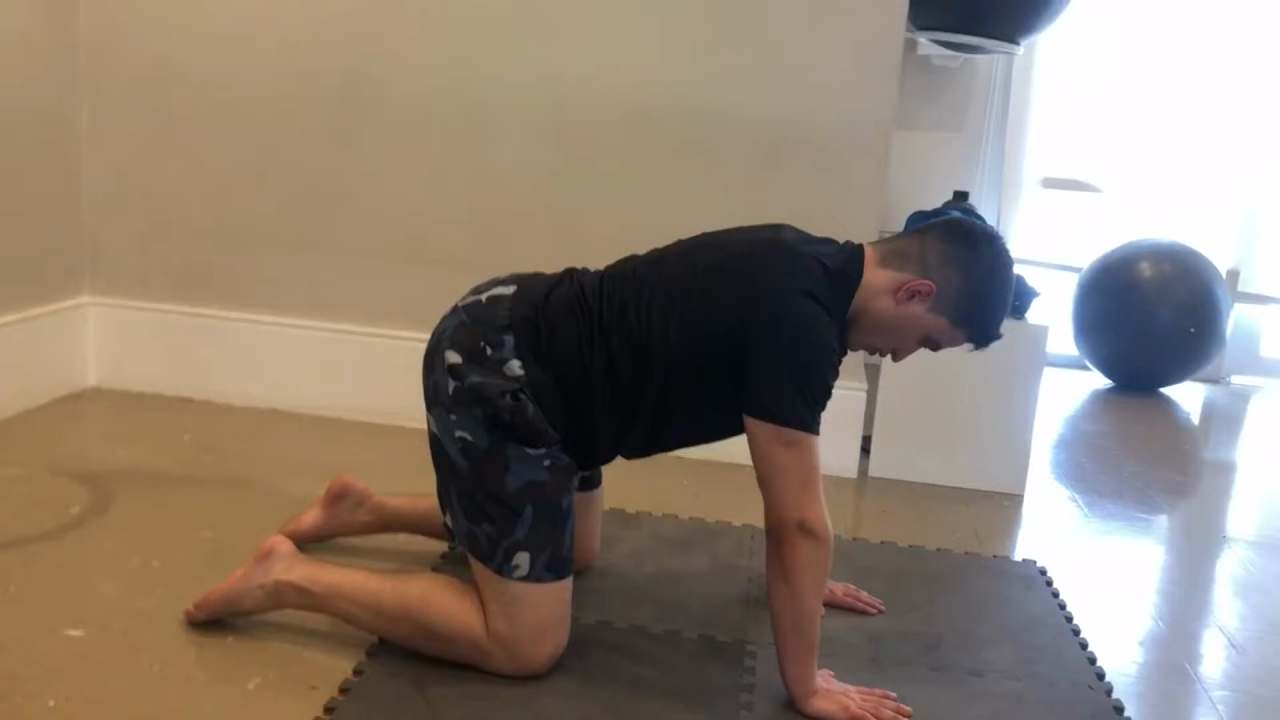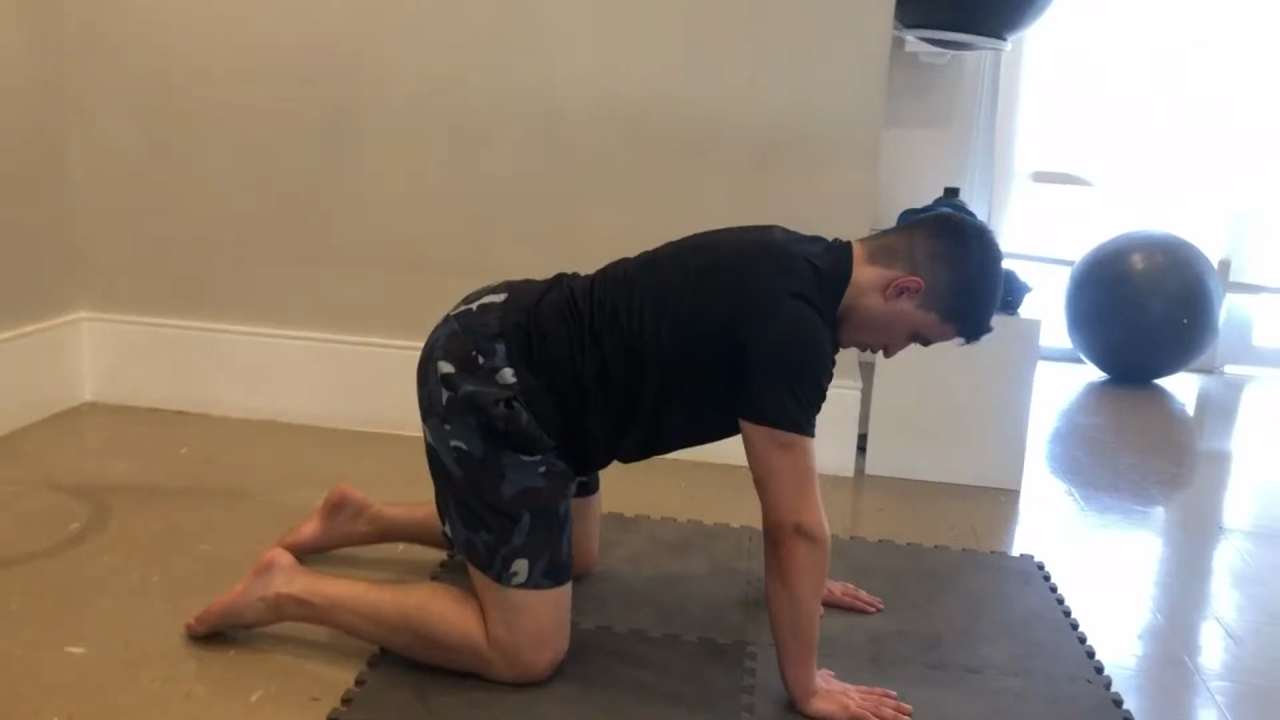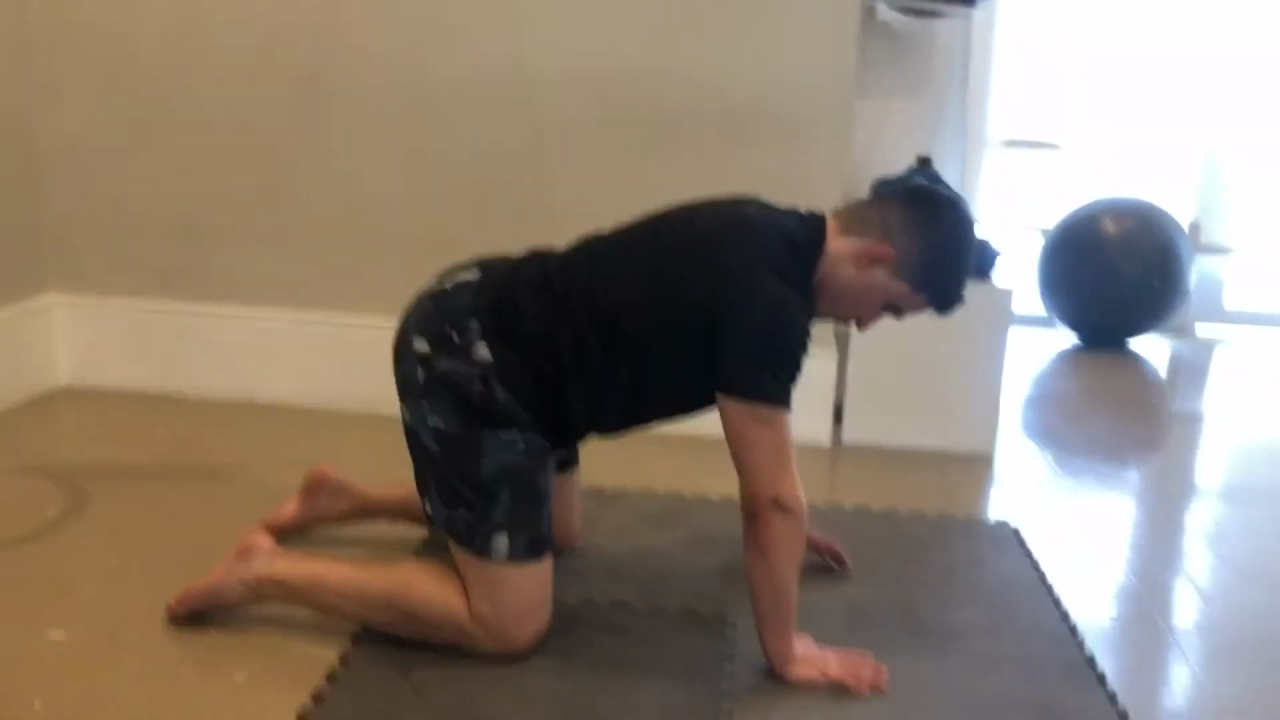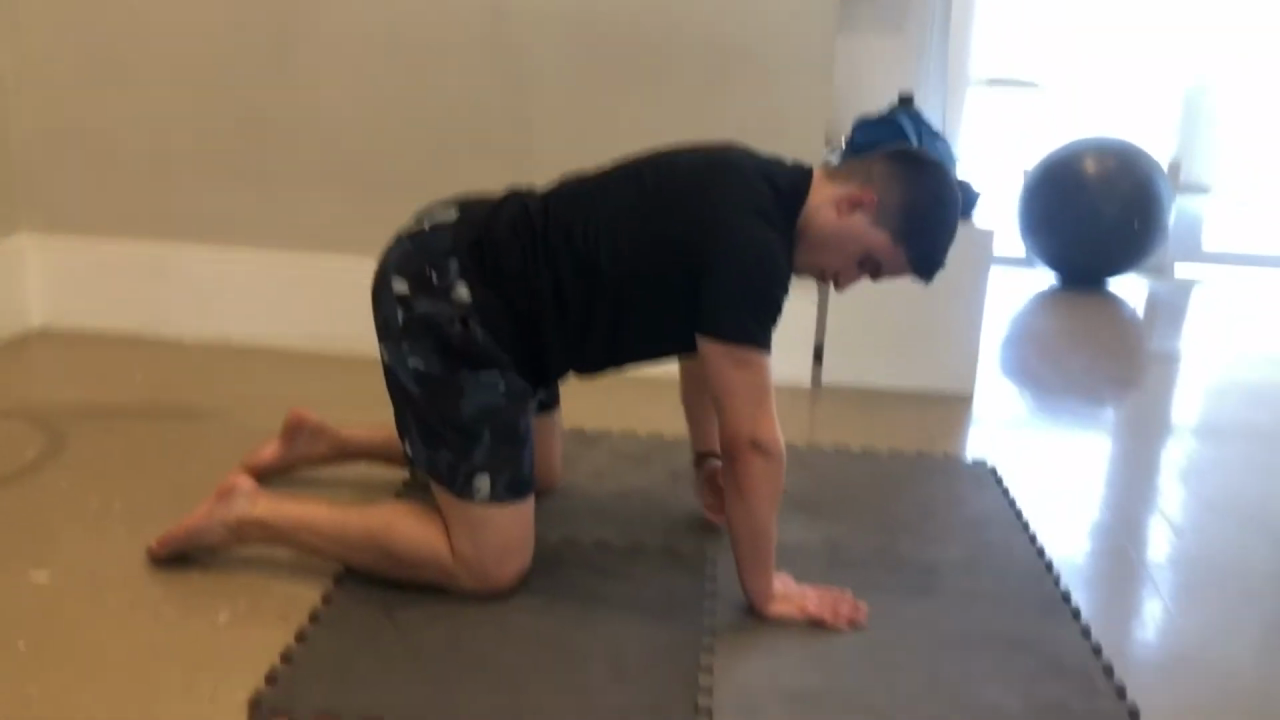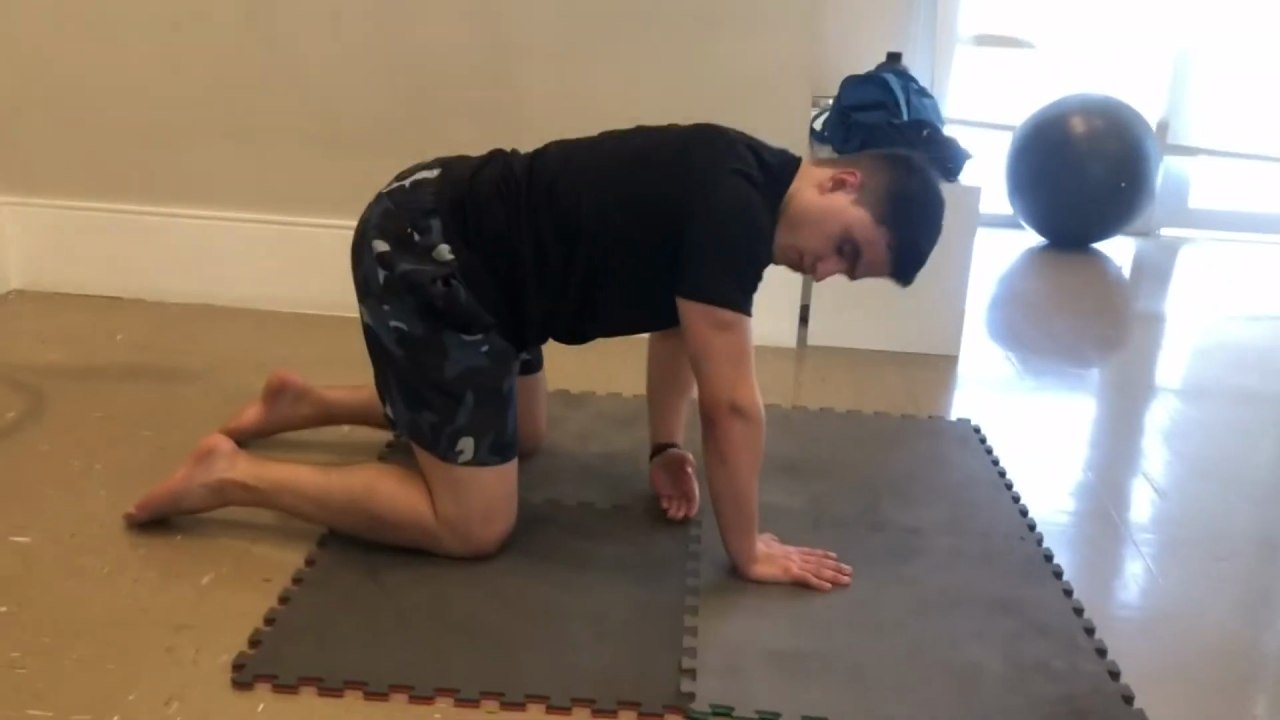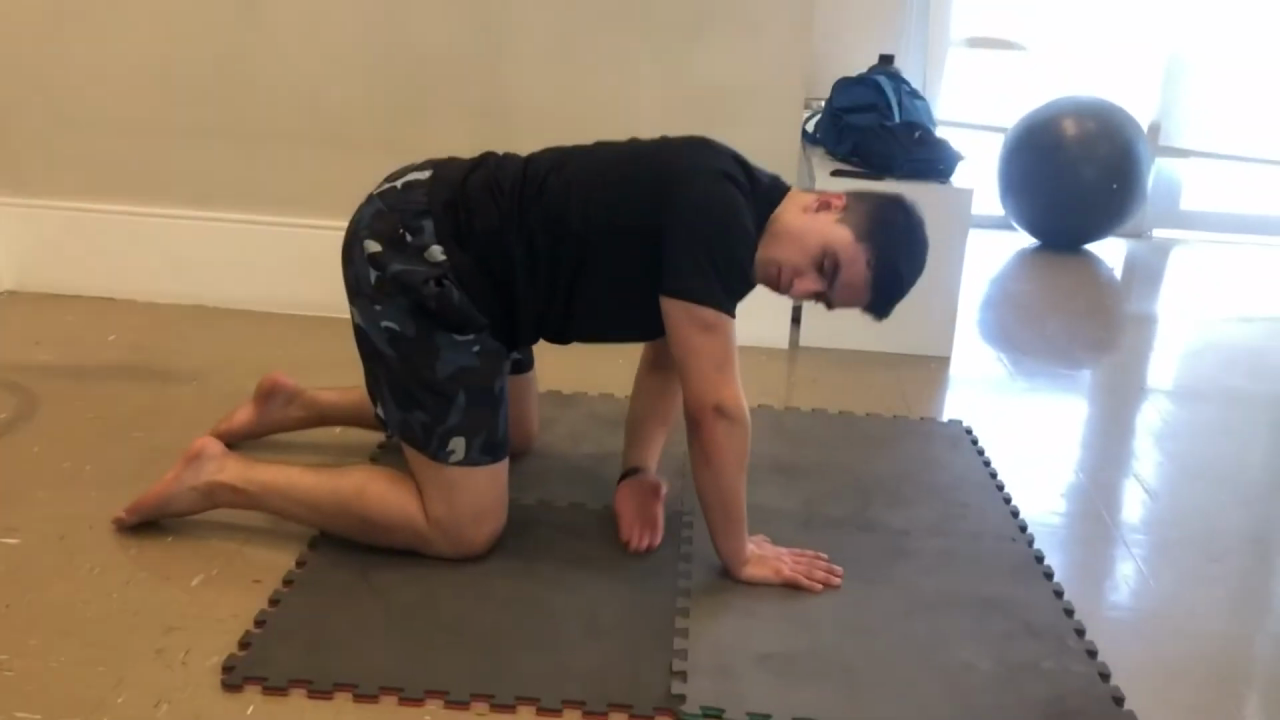
dt=0.2s
person 1, frame 1
left shoulder: (810, 277)
right shoulder: (801, 317)
right elbow: (798, 522)
left wrist: (802, 578)
left hip: (516, 341)
right hip: (493, 374)
left knee: (572, 553)
right knee: (525, 643)
left ankle: (365, 507)
right ankle: (289, 578)
person 1, frame 2
left shoulder: (798, 275)
right shoulder: (793, 319)
right elbow: (796, 526)
left wrist: (804, 577)
left hip: (511, 355)
right hip: (487, 382)
left knee: (572, 560)
right knee: (526, 650)
left ankle: (364, 518)
right ankle: (288, 590)
person 1, frame 3
left shoulder: (772, 246)
right shoulder: (768, 293)
left elbow: (748, 444)
right elbow: (772, 499)
left wrist: (781, 533)
right wrist: (786, 653)
left hip: (485, 340)
right hip: (465, 360)
left knee: (556, 535)
right knee: (509, 624)
left ankle: (344, 496)
right ankle: (269, 570)
person 1, frame 4
left shoulder: (755, 200)
right shoulder: (750, 236)
left elbow: (698, 333)
right elbow: (754, 439)
left wrist: (708, 460)
right wrist: (765, 589)
left hip: (467, 278)
right hip: (443, 299)
left knee: (536, 475)
right knee: (492, 562)
left ankle: (325, 439)
right ankle: (252, 512)
person 1, frame 5
left shoulder: (744, 195)
right shoulder: (733, 204)
left elbow: (675, 320)
right elbow: (731, 404)
left wrist: (666, 448)
right wrist: (748, 551)
left hip: (452, 244)
right hip: (421, 256)
left knee: (520, 437)
right knee: (475, 525)
left ankle: (307, 401)
right ankle: (234, 476)
person 1, frame 6
left shoulder: (735, 237)
right shoulder: (717, 208)
left elbow: (668, 361)
right elbow: (715, 407)
left wrist: (638, 472)
right wrist: (738, 553)
left hip: (447, 250)
right hip: (412, 252)
left knee: (512, 437)
right knee: (465, 525)
left ankle: (296, 402)
right ankle: (221, 477)
